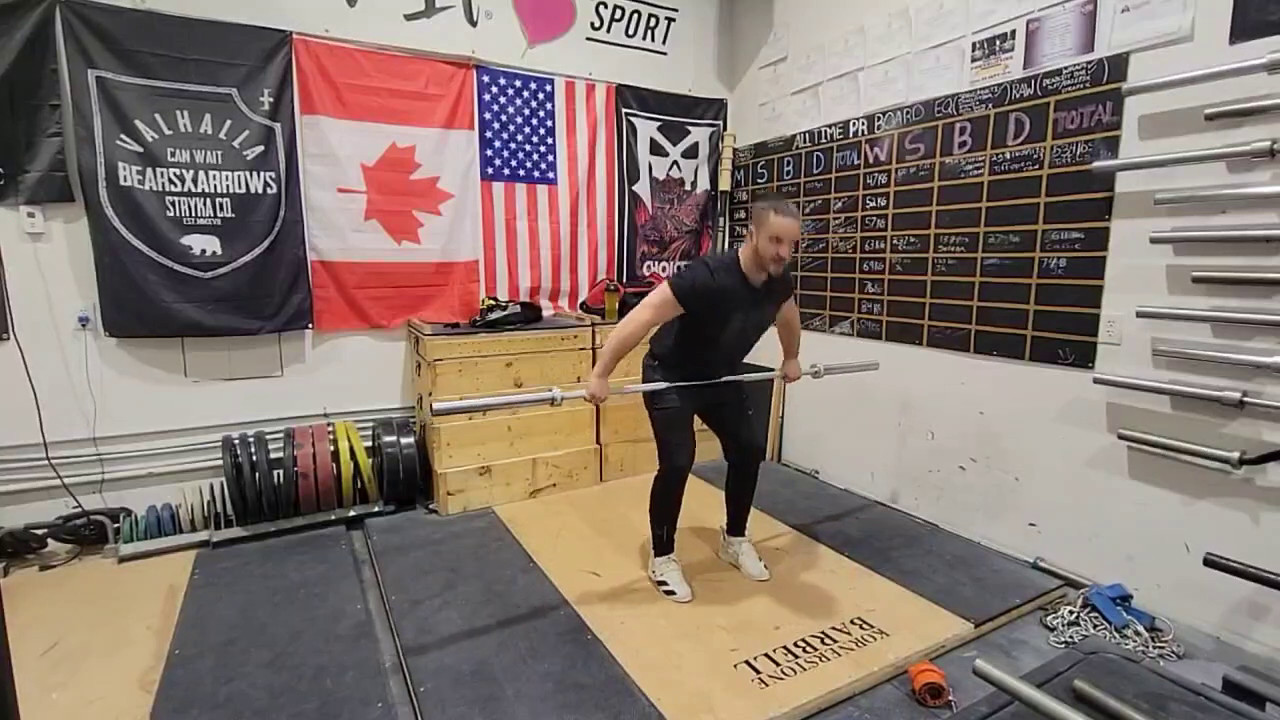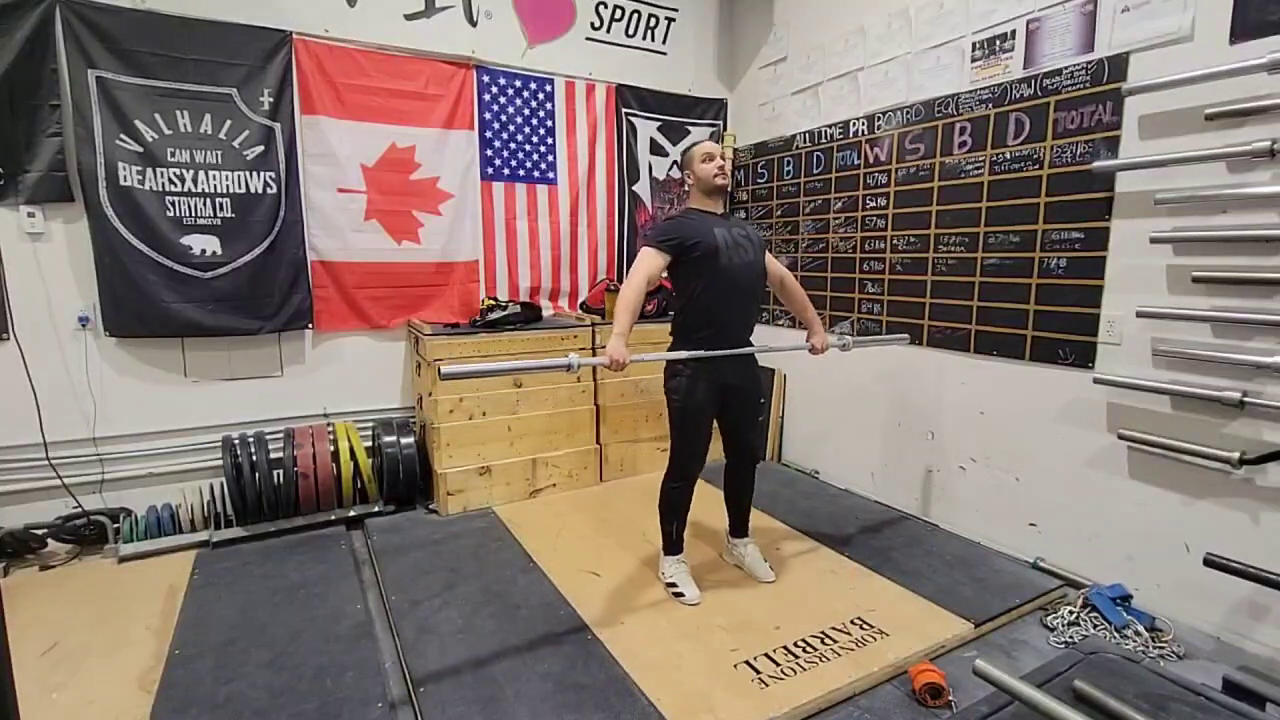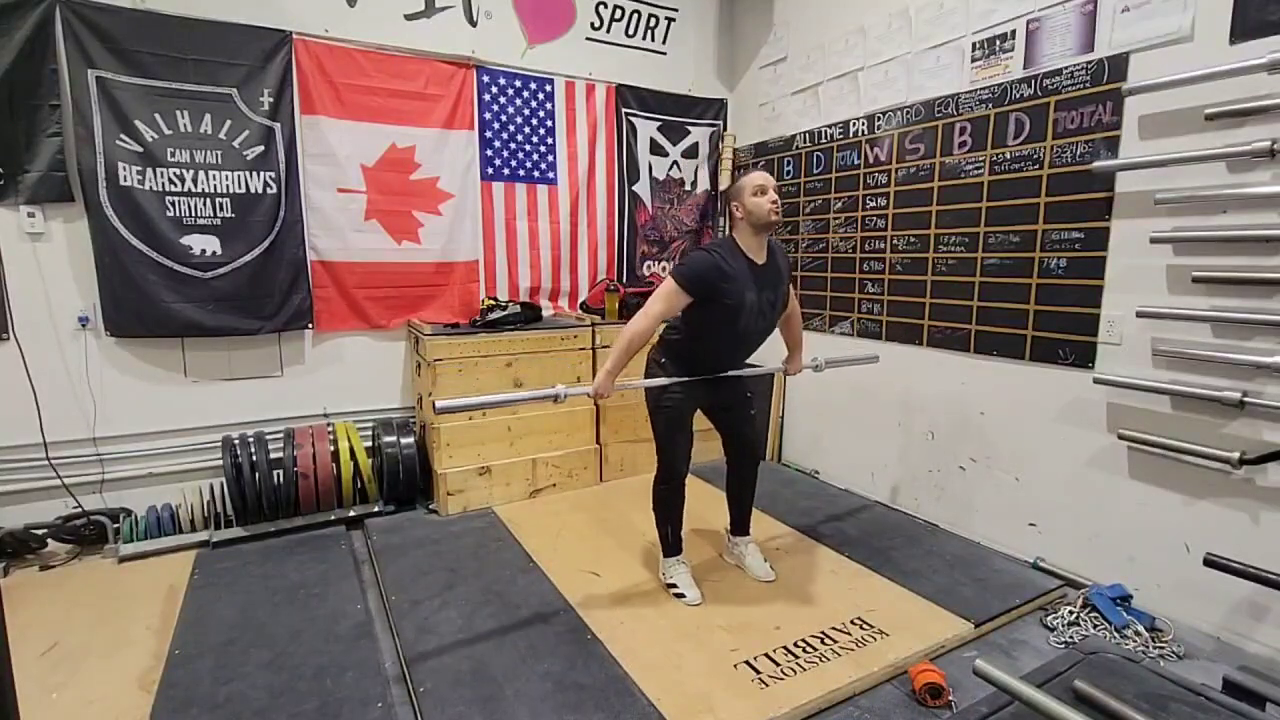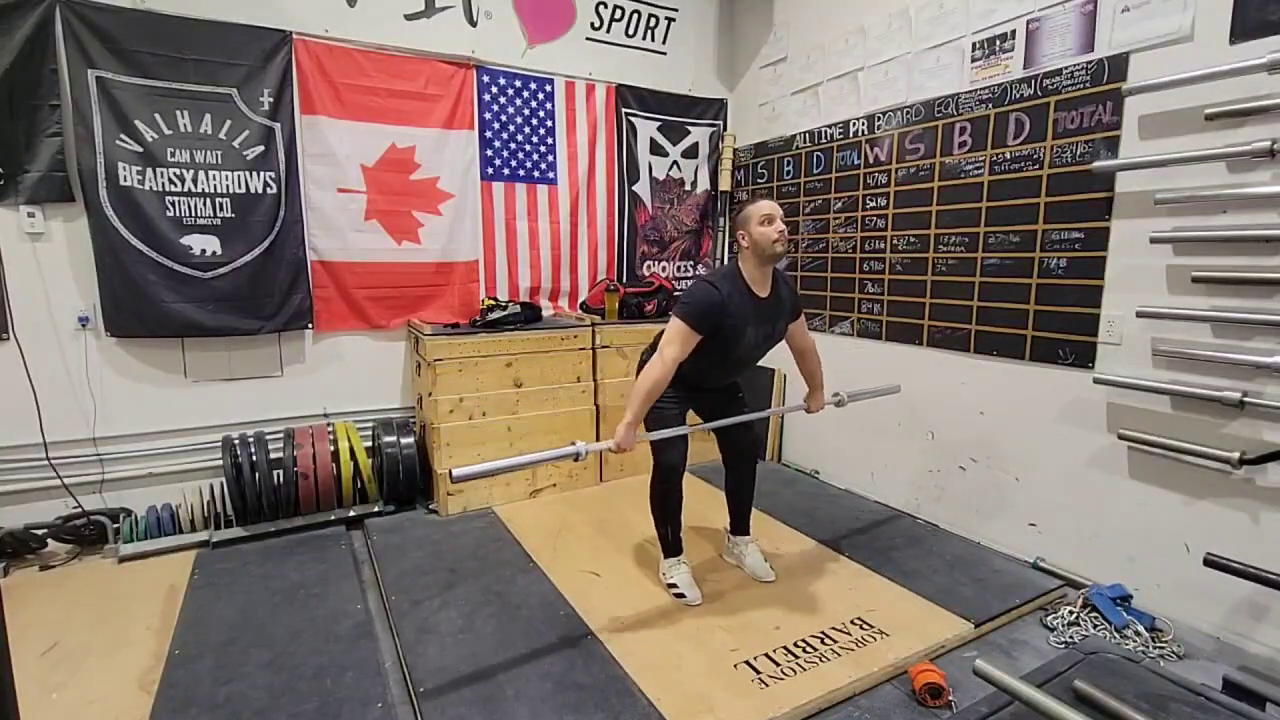
dt=1s
person 1, frame 1
left shoulder: (779, 277)
right shoulder: (706, 278)
left elbow: (789, 318)
right elbow: (639, 320)
left wrist: (791, 359)
right wrist: (600, 376)
left hip: (719, 377)
right hip: (671, 376)
left knee: (749, 451)
right knee: (677, 462)
left ankle: (735, 540)
right ankle: (662, 558)
person 1, frame 2
left shoulder: (745, 231)
right shoulder: (677, 228)
left elbow: (781, 279)
right elbow: (638, 279)
left wrist: (815, 326)
right wrist: (619, 338)
left hip: (741, 361)
right hip: (694, 366)
left knee: (745, 455)
right knee: (686, 464)
left ankle: (739, 541)
right ankle: (672, 558)
person 1, frame 3
left shoulder: (778, 261)
right shoulder: (711, 263)
left elbow: (789, 310)
right elbow: (651, 315)
left wrist: (795, 355)
right wrist: (609, 372)
left hip: (726, 373)
right hip: (675, 373)
left knee: (748, 451)
right knee: (674, 465)
left ankle: (739, 541)
right ankle: (672, 561)
person 1, frame 4
left shoulder: (784, 291)
right shoulder: (712, 294)
left elbow: (803, 343)
right elbow: (666, 358)
left wrist: (816, 390)
right wrist: (629, 424)
left hip: (720, 381)
right hip: (672, 382)
left knee: (745, 449)
right knee: (671, 462)
left ankle: (739, 540)
right ankle: (672, 559)
